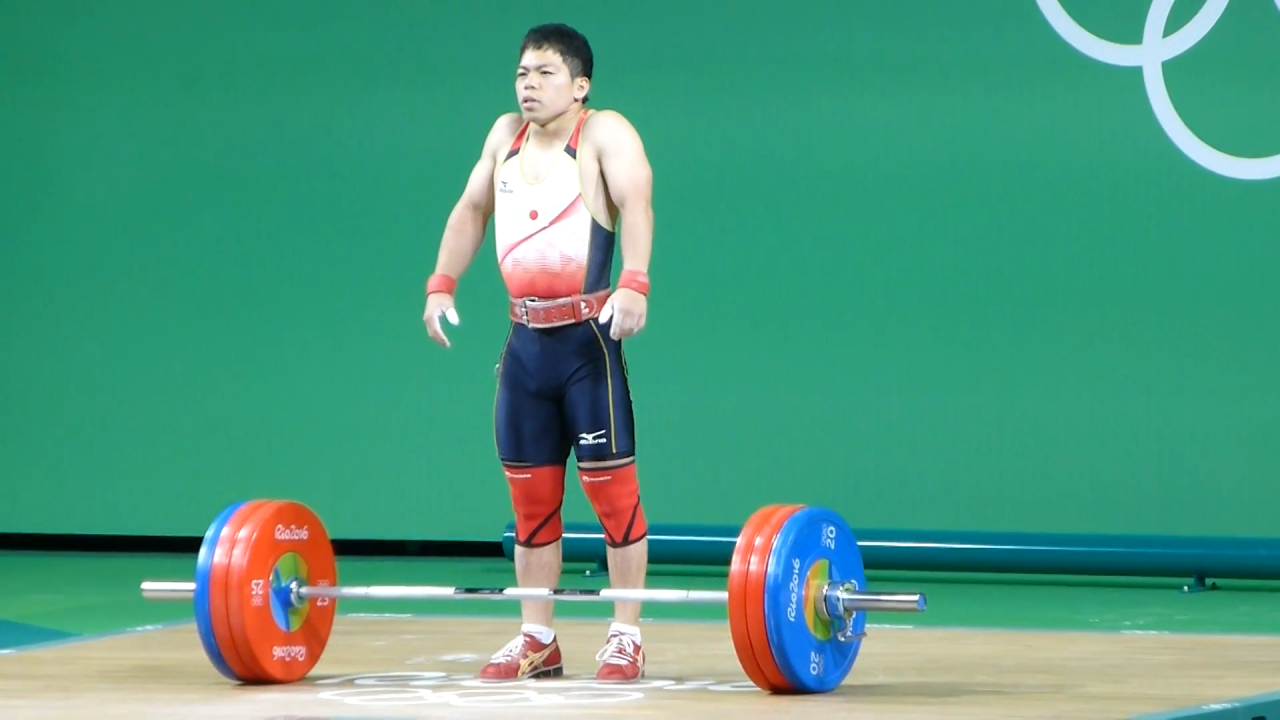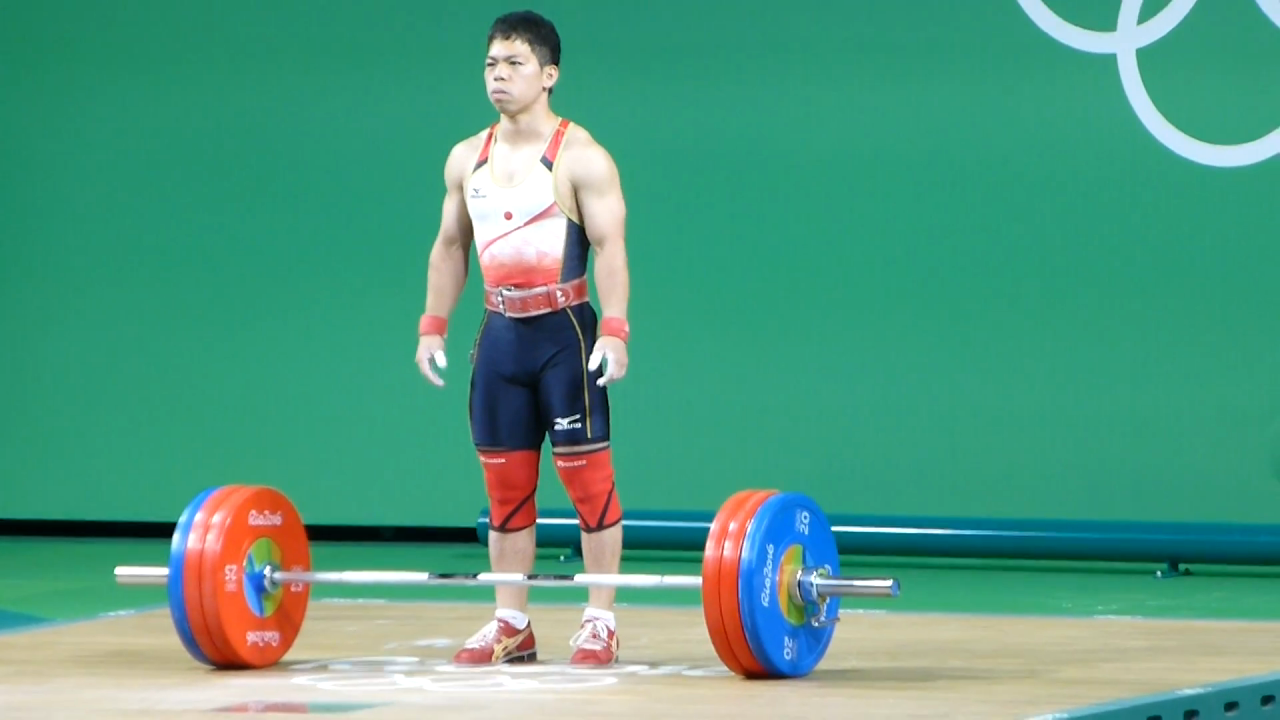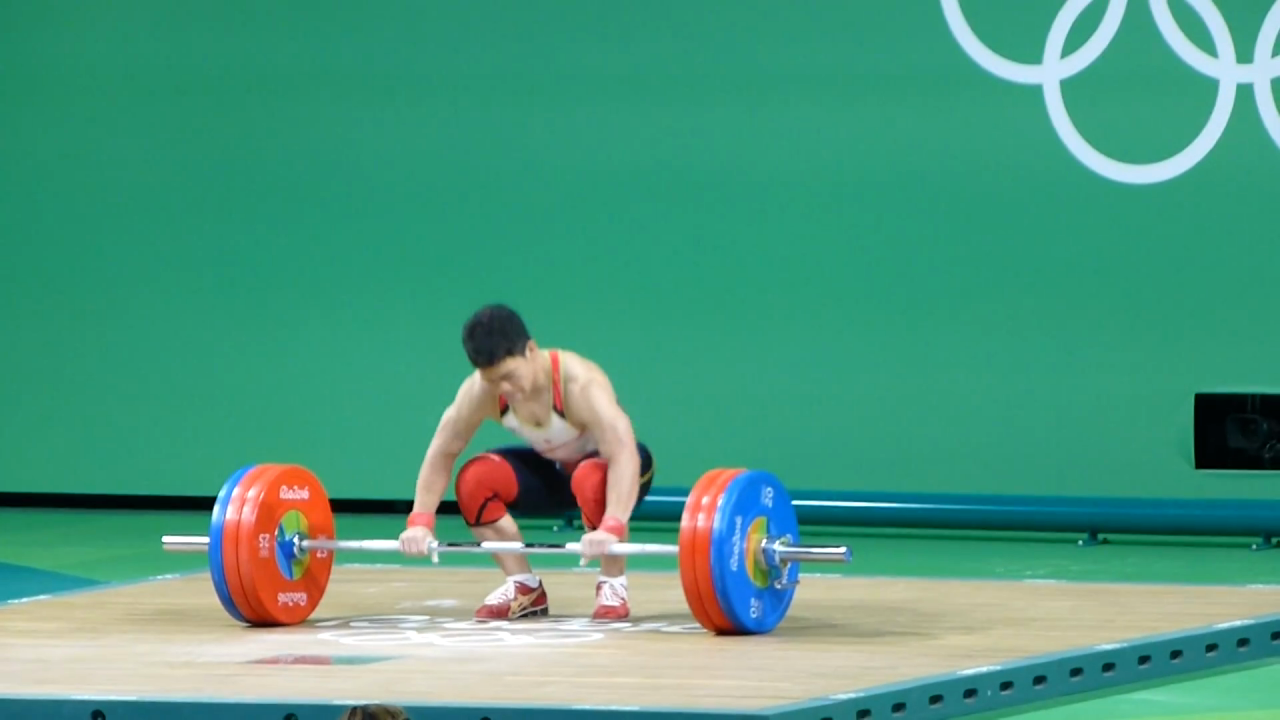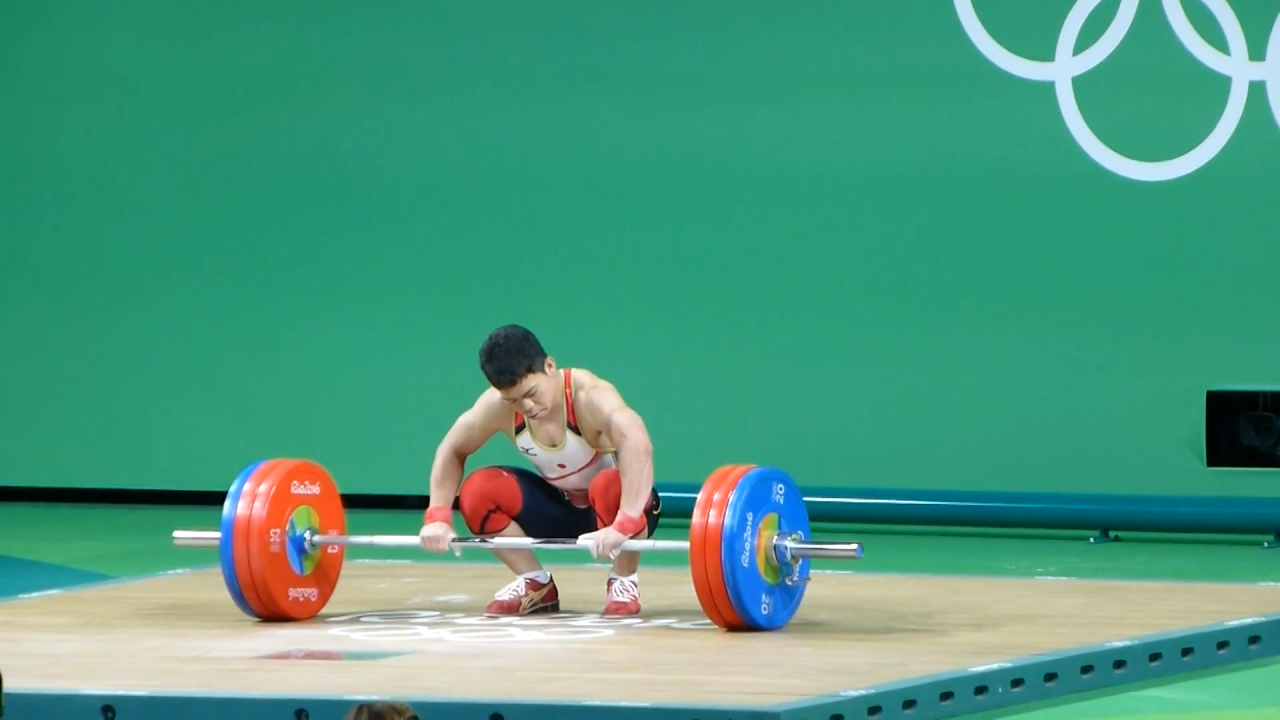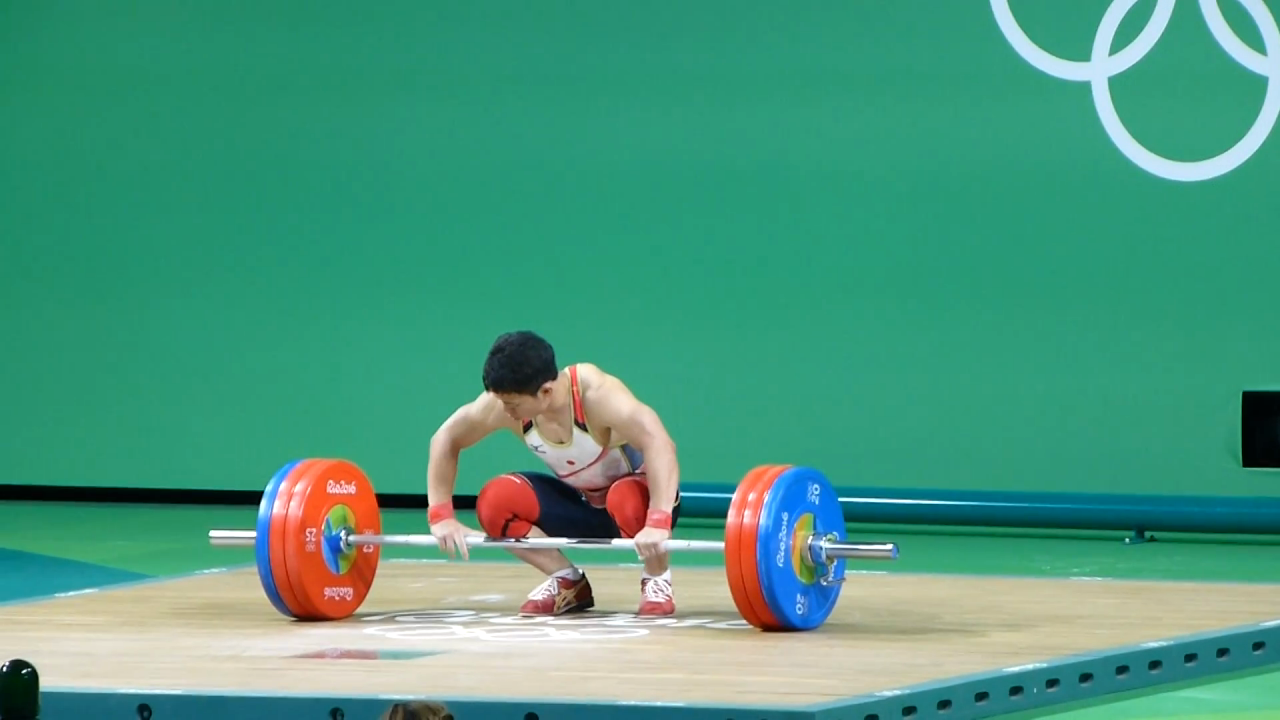
dt=1s
person 1, frame 1
left shoulder: (606, 134)
right shoulder: (507, 134)
left elbow: (637, 206)
right elbow: (471, 208)
left wrist: (634, 283)
right wrist: (441, 284)
left hip: (587, 340)
right hip: (524, 341)
left knee: (612, 488)
right knee: (531, 497)
left ankle: (626, 636)
right ankle: (537, 638)
person 1, frame 2
left shoulder: (580, 155)
right shoulder: (466, 158)
left elbow: (609, 247)
right elbow: (450, 246)
left wrist: (614, 330)
right wrist: (432, 326)
left hip: (563, 330)
right hip: (499, 334)
left knee: (587, 477)
right knee: (505, 484)
left ankle: (600, 621)
right ankle: (511, 623)
person 1, frame 3
left shoulder: (579, 382)
right shoulder: (479, 391)
left elbow: (624, 457)
right elbow: (443, 453)
left wrist: (611, 529)
right wrist: (420, 521)
left hip: (613, 456)
right hip: (553, 465)
left knee: (591, 482)
right knee: (474, 478)
left ankle: (612, 584)
right ankle: (524, 585)
person 1, frame 4
left shoulder: (589, 395)
right shoulder: (496, 405)
left elbow: (638, 446)
right elbow: (452, 451)
left wrist: (622, 527)
right wrist: (437, 516)
left hip: (610, 508)
right hip: (561, 509)
left knee: (611, 487)
right knee: (478, 490)
left ankle: (624, 582)
right ankle: (536, 583)
person 1, frame 5
left shoulder: (597, 393)
right shoulder: (501, 402)
left elbow: (660, 445)
right elbow: (445, 440)
left wrist: (658, 522)
right wrist: (441, 515)
left hip: (636, 498)
right hip: (581, 505)
left knee: (627, 499)
right knee: (495, 501)
left ankle: (657, 581)
right ankle: (568, 582)
